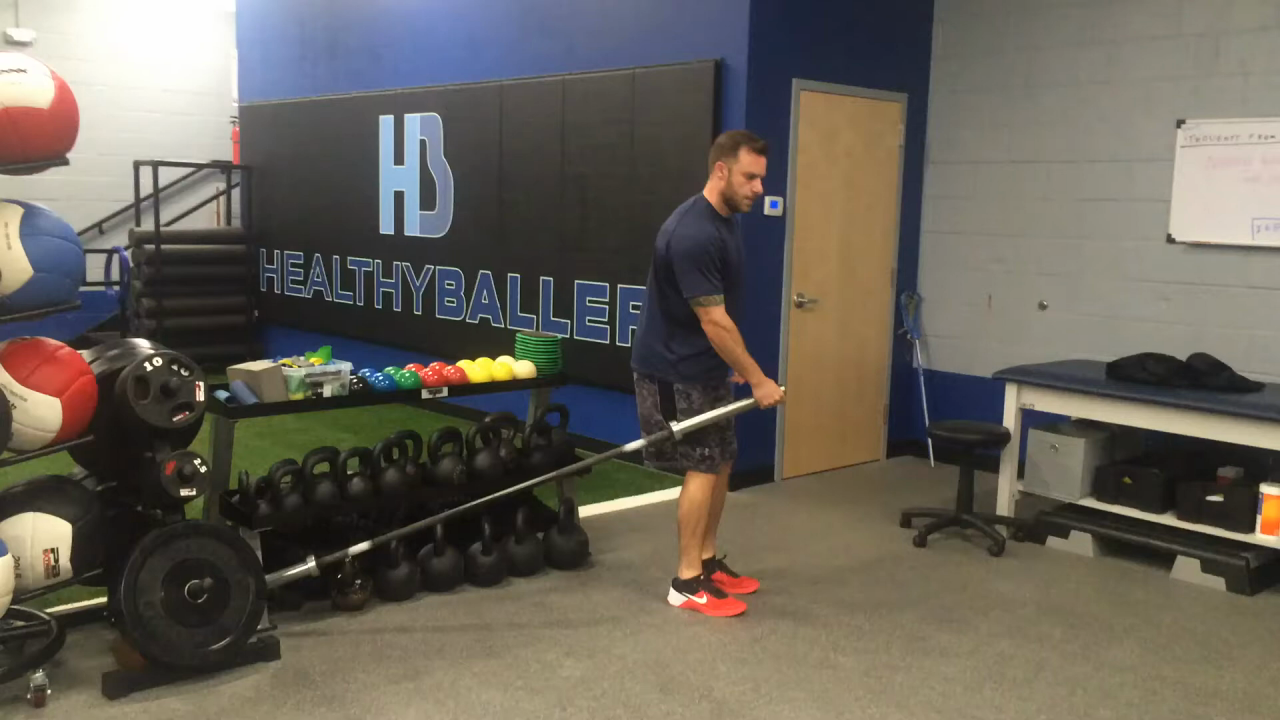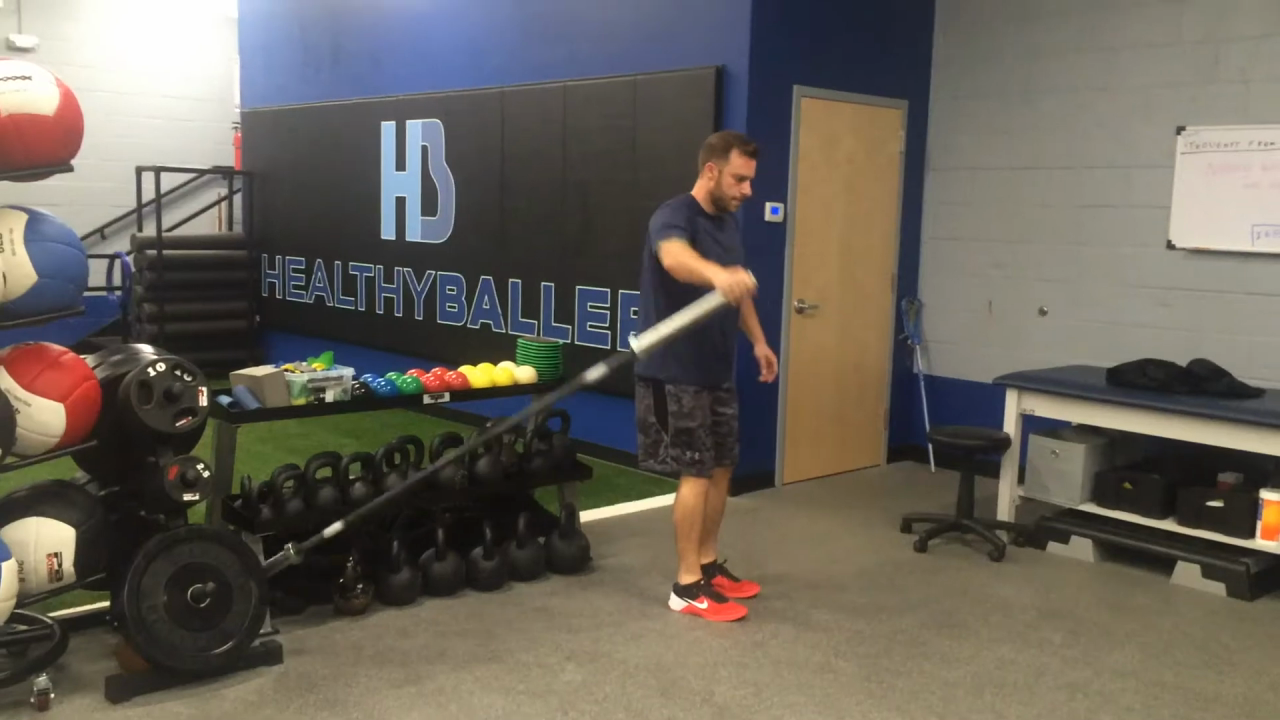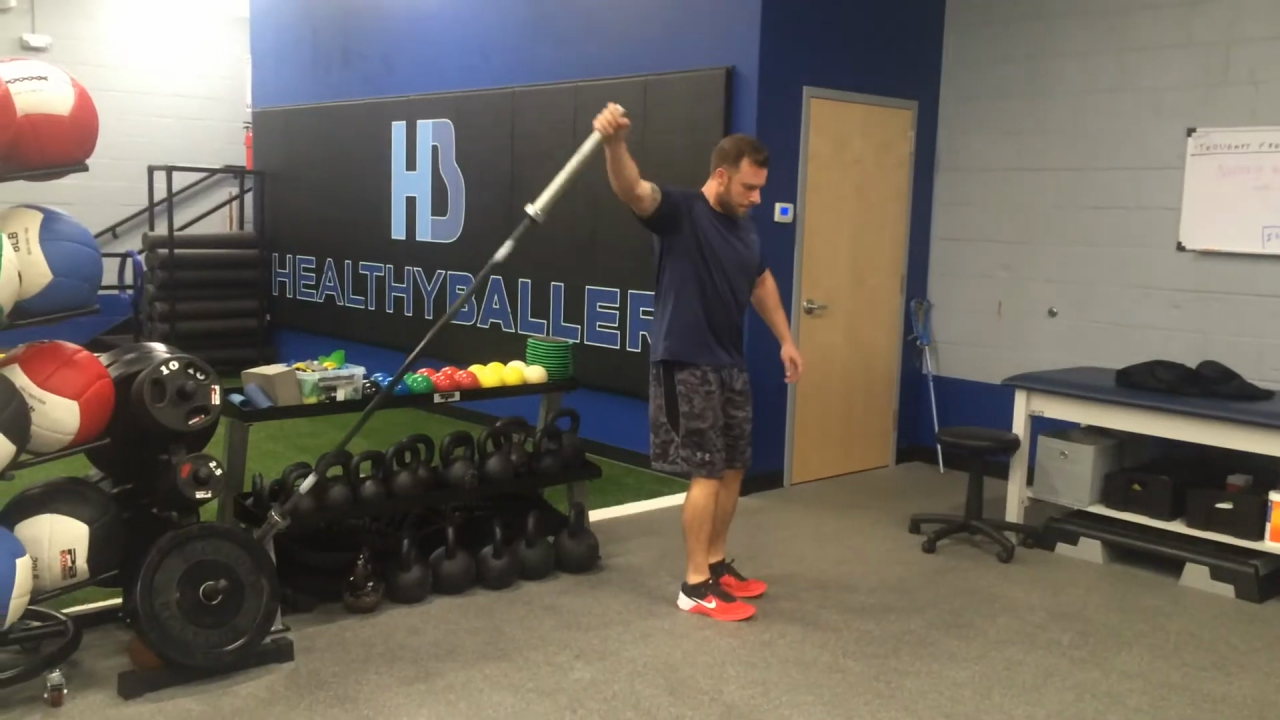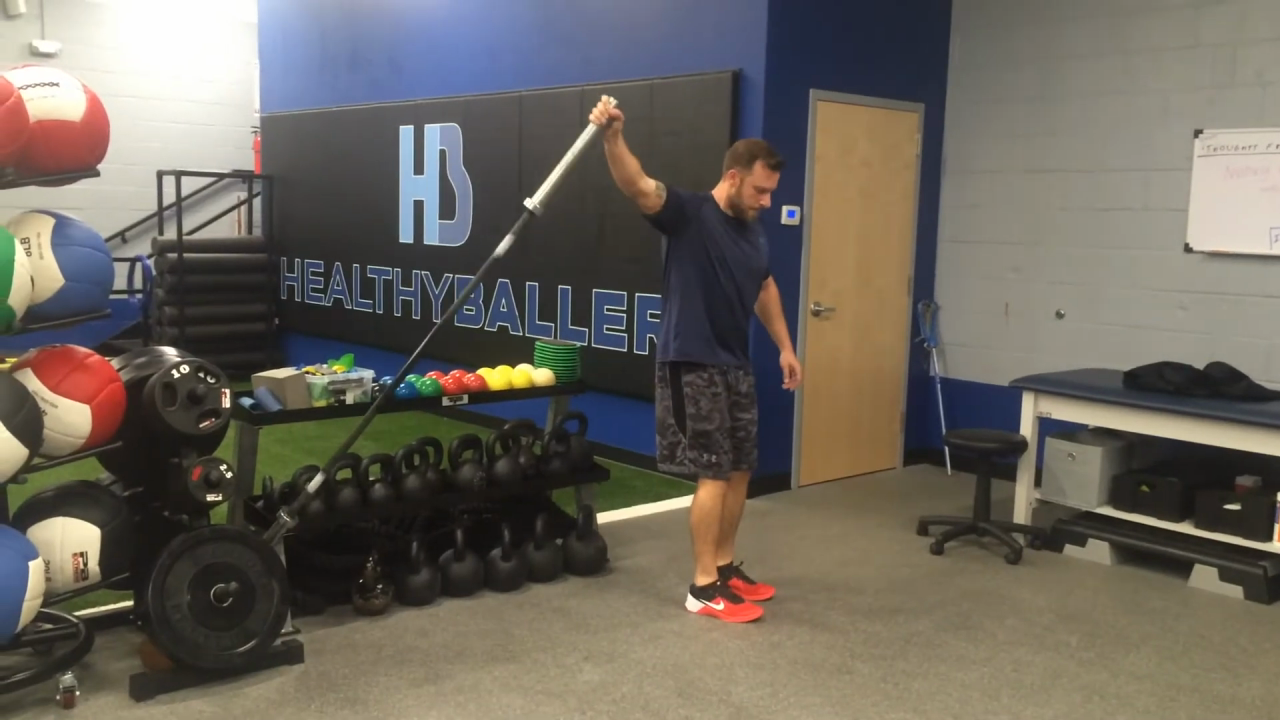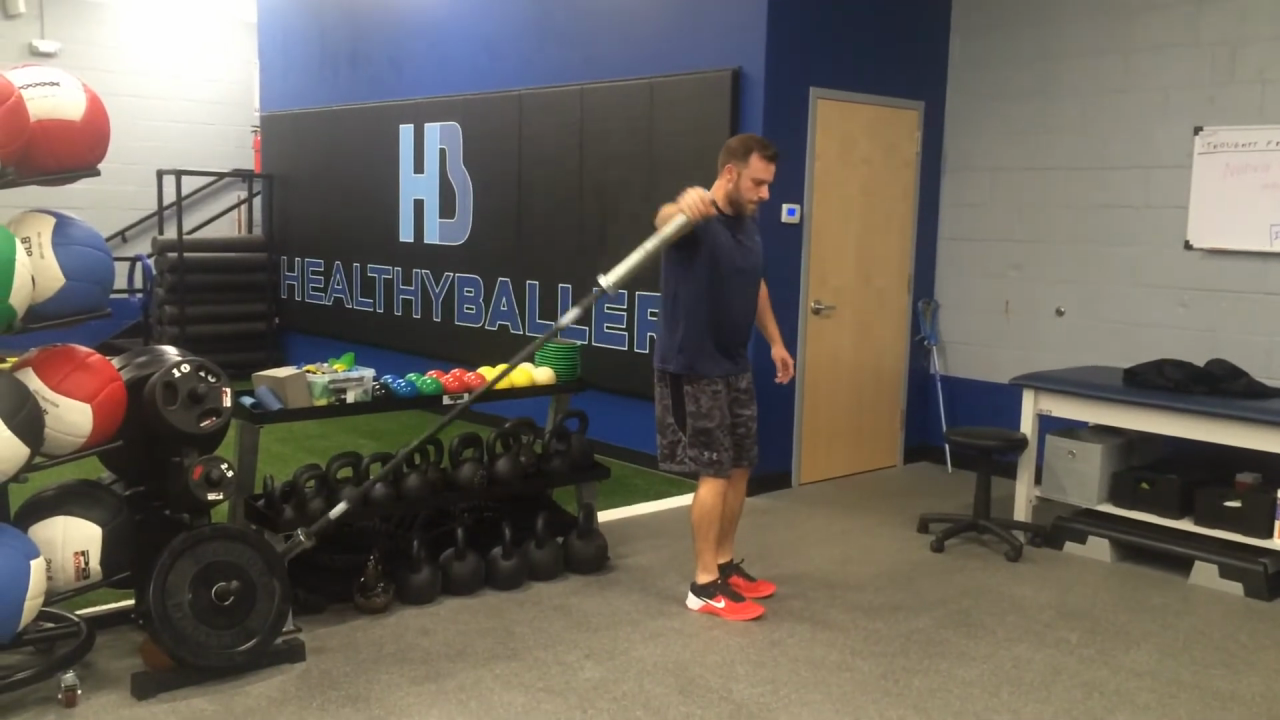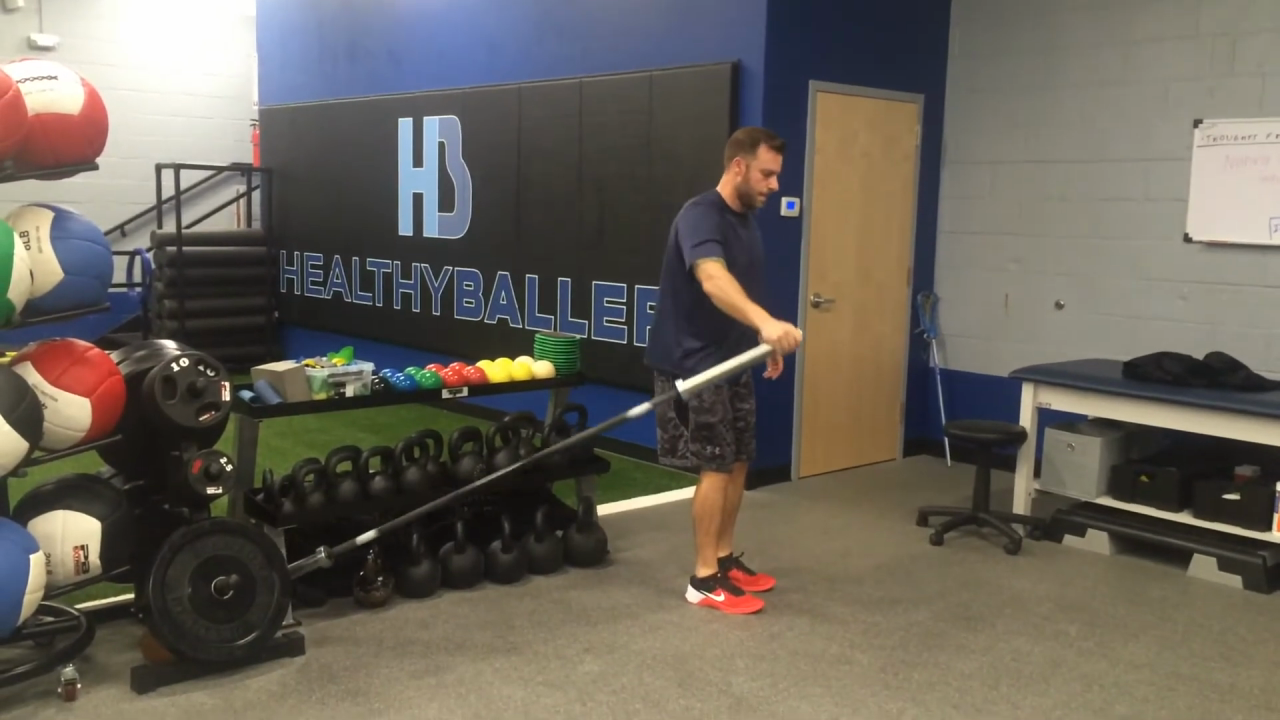
dt=0.5s
person 1, frame 1
left shoulder: (725, 219)
right shoulder: (693, 233)
right elbow: (713, 320)
left wrist: (736, 364)
right wrist: (757, 380)
left hip: (705, 364)
right hip: (673, 368)
left knee: (720, 464)
right knee: (702, 467)
left ankle: (708, 561)
right ankle: (688, 581)
person 1, frame 2
left shoulder: (728, 220)
right shoulder: (675, 217)
right elbow: (675, 256)
left wrist: (759, 341)
right wrist: (718, 275)
left hip: (716, 367)
right hip: (675, 371)
left knee: (721, 468)
right knee: (696, 471)
left ankle: (709, 565)
right ankle: (688, 585)
person 1, frame 3
left shoulder: (744, 226)
right shoulder: (681, 212)
left elbow: (761, 284)
right elbow: (632, 191)
left wrist: (785, 340)
right wrist: (614, 143)
left hip: (730, 365)
right hip: (687, 365)
left knee: (733, 469)
right knee: (706, 473)
left ankle: (717, 565)
right ankle: (695, 585)
person 1, frame 4
left shoulder: (753, 230)
right shoulder: (688, 213)
left elbow: (764, 289)
right elbow: (637, 187)
left wrist: (785, 347)
right wrist: (612, 136)
left hip: (736, 367)
right hip: (693, 366)
left knee: (740, 472)
right knee: (714, 475)
left ankle: (724, 566)
right ankle: (703, 586)
person 1, frame 5
left shoulder: (746, 226)
right shoulder: (702, 217)
right elbow: (666, 222)
left wrist: (775, 341)
right wrist: (683, 209)
left hip: (734, 367)
right hip: (693, 369)
left knee: (739, 468)
right knee: (714, 472)
left ankle: (725, 564)
right ankle: (705, 585)
person 1, frame 6
left shoulder: (747, 218)
right shoulder: (701, 215)
right elbow: (713, 278)
left wrist: (764, 340)
right wrist: (764, 321)
left hip: (732, 364)
right hip: (696, 364)
left knee: (737, 464)
right knee: (716, 467)
left ankle: (724, 559)
right ankle: (704, 579)
